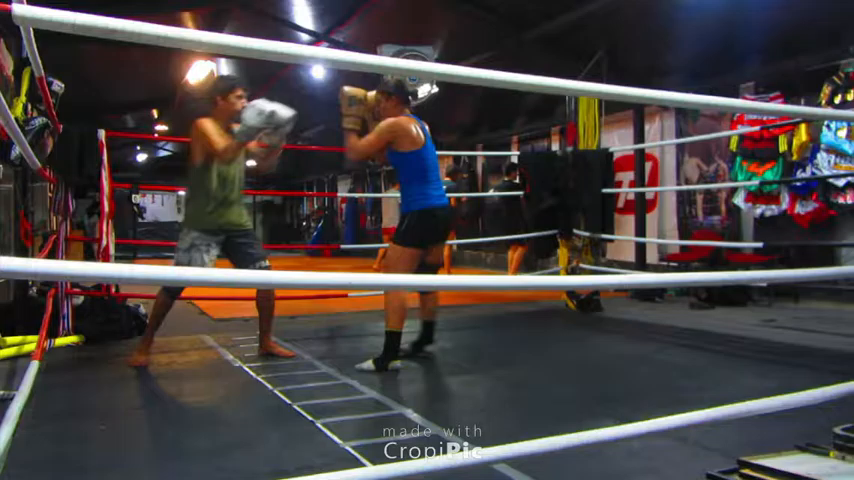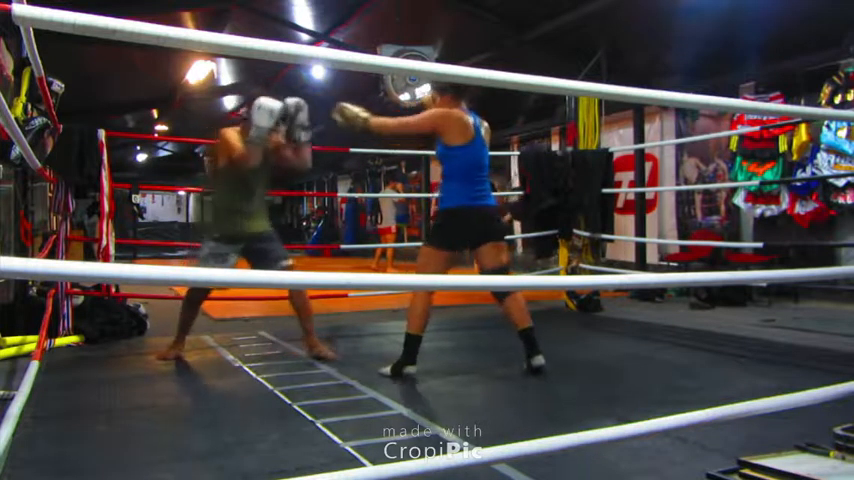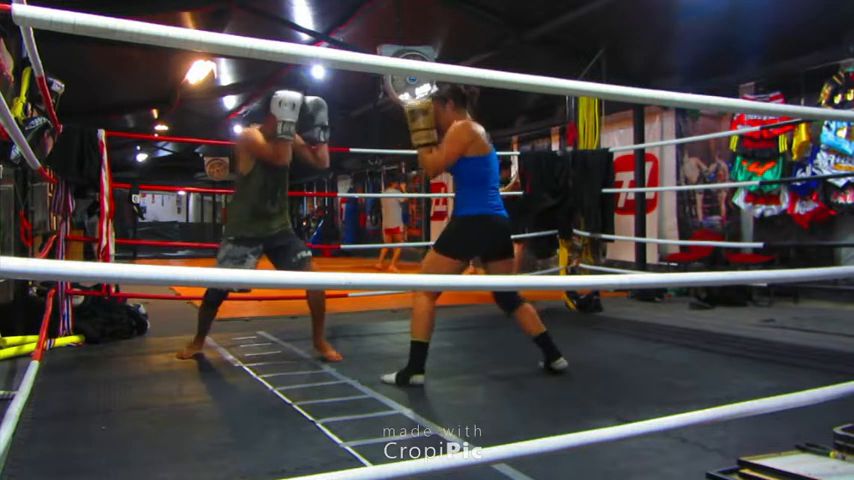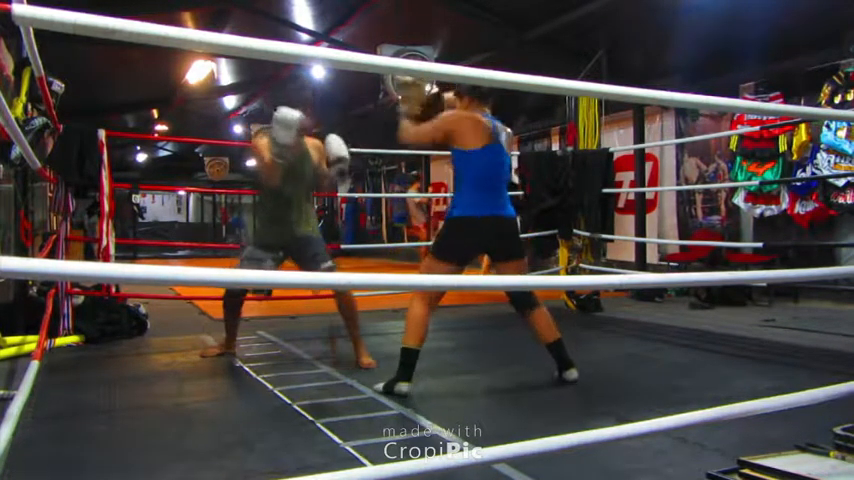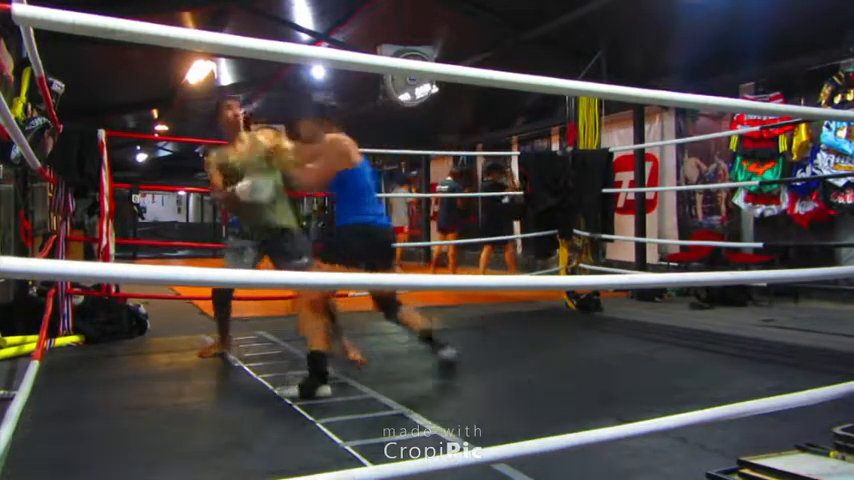
dt=1s
person 1, frame 1
left shoulder: (394, 126)
right shoulder: (420, 125)
left elbow: (353, 153)
right elbow: (381, 155)
left wrist: (349, 120)
right wrist: (367, 120)
left hip: (421, 213)
right hip: (439, 210)
right knee: (425, 278)
left ankle: (390, 355)
right ankle: (425, 338)
person 1, frame 2
left shoulder: (446, 117)
right shoulder: (482, 125)
left elbow: (393, 126)
left wrist: (361, 117)
left hip: (456, 214)
right hip: (487, 212)
left knee: (424, 286)
right knee: (503, 285)
left ankle: (407, 361)
right ankle: (534, 353)
person 1, frame 3
left shoulder: (460, 130)
right shoulder: (479, 132)
left elbow: (432, 169)
right elbow: (456, 165)
left wrist: (422, 134)
right wrist: (433, 129)
left hip: (469, 223)
right hip: (498, 224)
left knee: (424, 292)
right knee: (508, 297)
left ankle: (414, 370)
right ankle: (553, 356)
person 1, frame 4
left shoulder: (456, 120)
right shoulder: (501, 130)
left elbow: (409, 137)
left wrist: (409, 107)
left hip: (464, 224)
right hip: (502, 223)
left knee: (423, 299)
right knee: (525, 299)
left ankle: (403, 377)
right ankle: (566, 366)
person 1, frame 5
left shoulder: (333, 142)
right shoulder: (339, 145)
left elbow: (308, 182)
left wrist: (293, 161)
right wrist: (305, 154)
left hip: (354, 232)
right hip: (378, 233)
right knee: (389, 304)
left ankle: (316, 380)
right ankle: (439, 347)
person 2, frame 1
left shoulder: (238, 132)
right shoulder: (202, 126)
left elbow: (267, 164)
right elbow: (223, 154)
left wrist: (278, 134)
right wrist: (249, 130)
left hip: (237, 220)
right hip: (203, 222)
right knee: (175, 283)
left ankle: (266, 341)
right ankle: (145, 343)
person 2, frame 2
left shoulder: (273, 141)
right shoulder: (228, 135)
left elbow: (303, 164)
right elbow: (248, 161)
left wrist: (300, 128)
right wrist: (261, 129)
left hip: (259, 227)
right hip: (225, 228)
right knee: (199, 288)
left ankle: (312, 342)
right ankle: (178, 342)
person 2, frame 3
left shoulder: (290, 137)
right shoulder: (249, 136)
left elbow: (322, 162)
right elbow: (281, 158)
left wrist: (320, 126)
right wrist: (287, 122)
left hip: (279, 226)
right hip: (244, 229)
right knee: (218, 290)
left ankle: (320, 342)
right ankle: (198, 341)
person 2, frame 4
left shoulder: (315, 146)
right shoulder: (262, 142)
left elbow: (325, 186)
right elbow: (271, 177)
left wrist: (339, 168)
right wrist: (282, 142)
left hip: (304, 233)
right hip: (268, 235)
right knee: (234, 290)
left ankle: (359, 347)
right ankle: (229, 341)
person 2, frame 5
left shoulder: (264, 138)
right shoulder: (215, 158)
right elbow: (219, 198)
right wrist: (238, 192)
left hip: (280, 225)
right hip: (245, 230)
right knee: (221, 286)
left ankle: (342, 340)
right ankle: (223, 341)
